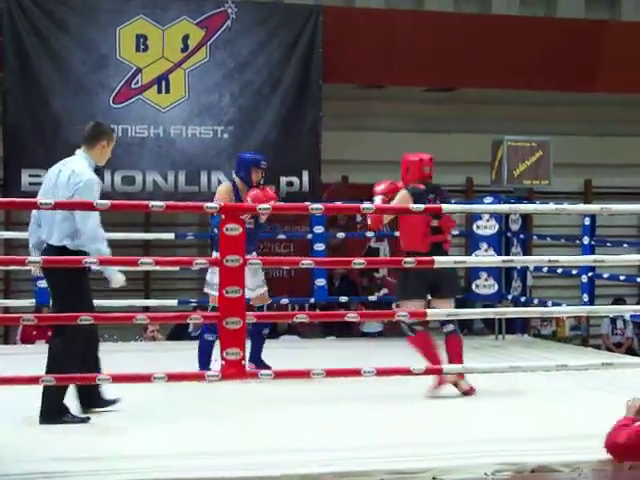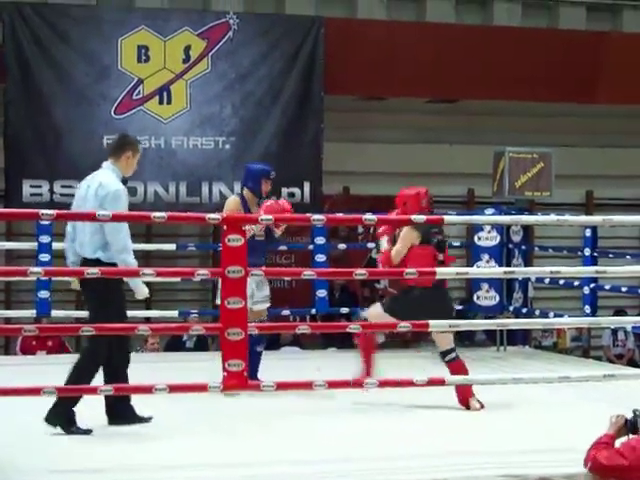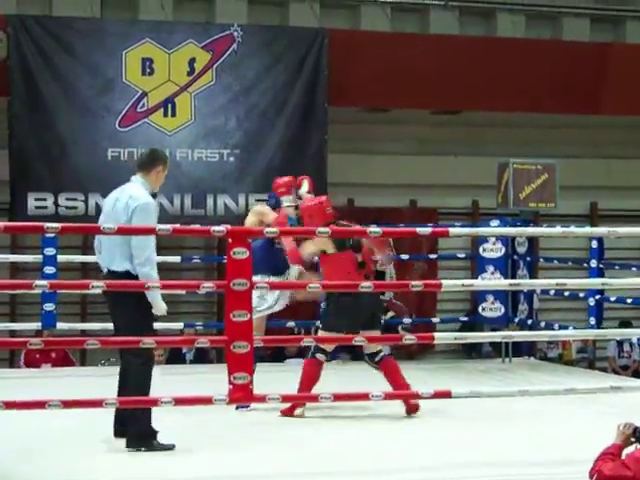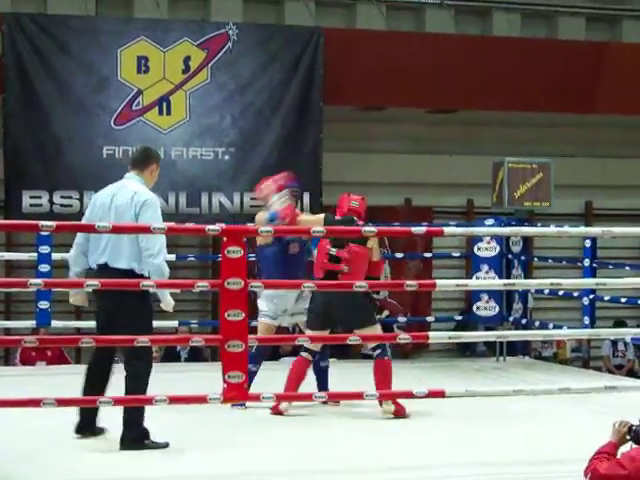
dt=0.4s
person 1, frame 1
left shoulder: (58, 168)
right shoulder: (86, 178)
left elbow: (37, 216)
right elbow: (91, 231)
left wrist: (36, 254)
right wrist: (111, 271)
left hip: (52, 254)
right hip: (69, 258)
left knee: (84, 328)
right knee: (70, 332)
left ankle: (90, 396)
right ankle: (52, 408)
person 1, frame 2
left shoulder: (89, 182)
right shoulder: (114, 188)
left elbow: (72, 231)
right elbow: (119, 241)
left wrist: (75, 268)
right wrist: (136, 282)
left hip: (90, 267)
right hip: (104, 271)
left knee: (116, 342)
right knee: (101, 345)
left ankle: (120, 409)
right ankle: (62, 411)
person 1, frame 3
left shoulder: (115, 196)
right shoulder: (144, 201)
left elbow: (99, 244)
right elbow: (144, 255)
right wrist: (155, 297)
left hip: (112, 282)
right hip: (130, 285)
left knee: (130, 354)
right knee: (140, 356)
left ankle: (126, 424)
right ankle: (138, 431)
person 1, frame 4
left shoulder: (101, 195)
right shoulder: (146, 199)
left elbow: (80, 244)
right elbow: (153, 250)
right wrist: (164, 292)
left hip: (102, 281)
right hip: (130, 284)
left knee: (102, 352)
right knee: (138, 358)
left ankle: (87, 422)
right ankle: (133, 434)
person 2, frame 1
left shoulder: (407, 193)
right shoulder: (439, 194)
left elbow: (375, 222)
left wrist: (379, 197)
left knee: (412, 324)
right knee: (448, 322)
left ankle: (442, 371)
right ankle: (459, 378)
person 2, frame 2
left shoulder: (412, 229)
right shoulder: (436, 228)
left elbow: (389, 261)
left wrist: (384, 237)
left hip: (416, 295)
right hip: (439, 296)
left knee: (366, 319)
right knee: (448, 350)
left ankle: (367, 371)
right ankle: (469, 397)
person 2, frame 3
left shoulder: (325, 238)
left elbow: (297, 257)
right elbow: (381, 248)
left hip: (345, 300)
right hip: (368, 298)
left knee: (320, 352)
right knee: (376, 353)
left ankle: (298, 404)
right ankle: (408, 397)
person 2, frame 4
left shoulder: (327, 221)
right shoulder: (369, 233)
left elbow: (292, 219)
right elbow: (376, 271)
left wrist: (277, 196)
left hip: (325, 294)
right hip: (353, 295)
left knee: (308, 350)
right knee: (380, 348)
left ankle: (285, 400)
right ankle: (388, 401)
person 3, frame 1
left shoulder: (254, 193)
right shoulder: (226, 189)
right elbow: (217, 225)
left wrist: (263, 215)
left hip: (248, 258)
left knee: (263, 307)
right knee: (216, 311)
left ankle: (255, 359)
right ankle: (203, 367)
person 3, frame 2
left shoulder: (262, 204)
right shoulder: (234, 202)
left wrist: (277, 229)
right wrist: (257, 224)
left knee: (260, 325)
left ankle: (252, 375)
person 3, frame 3
left shoulder: (277, 215)
right shoulder: (260, 211)
right elbow: (290, 227)
left wrist: (304, 198)
right wrist: (288, 202)
left hip: (284, 276)
right hip: (259, 282)
person 3, frame 4
right shoulder: (264, 218)
left elbow: (305, 249)
left hip: (298, 288)
right hip: (273, 289)
right knee: (262, 342)
left ankle: (323, 391)
